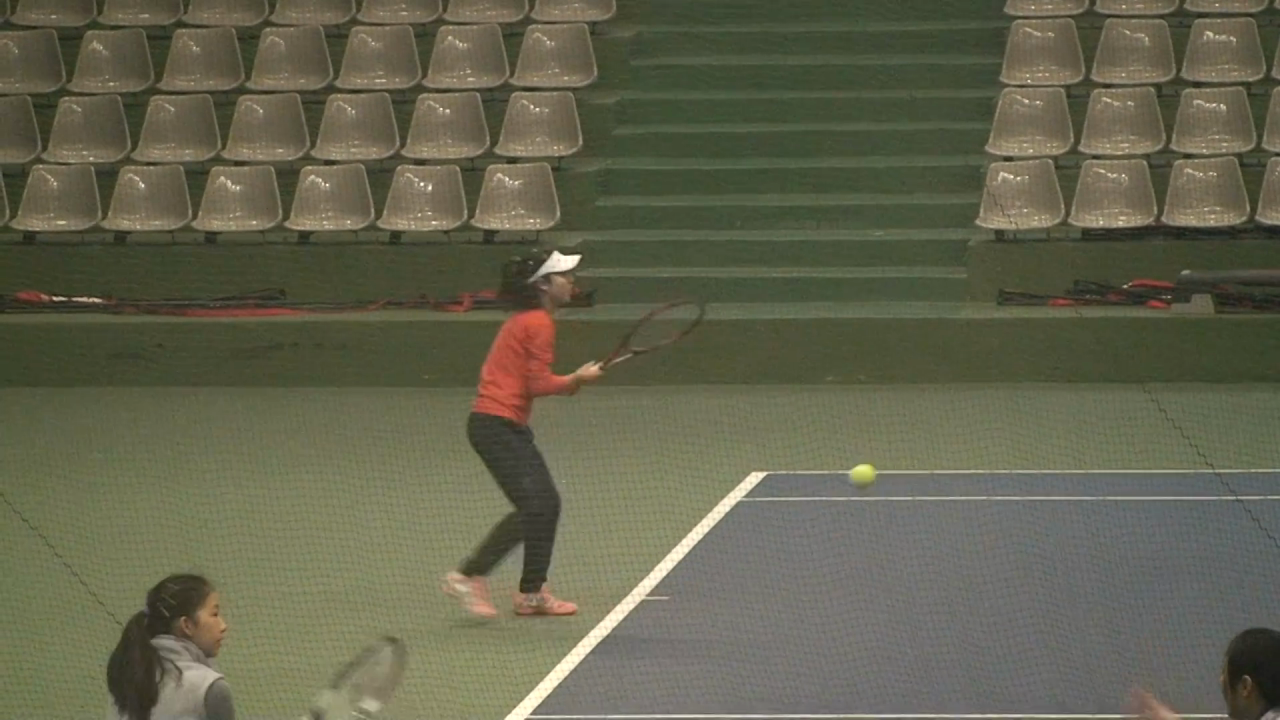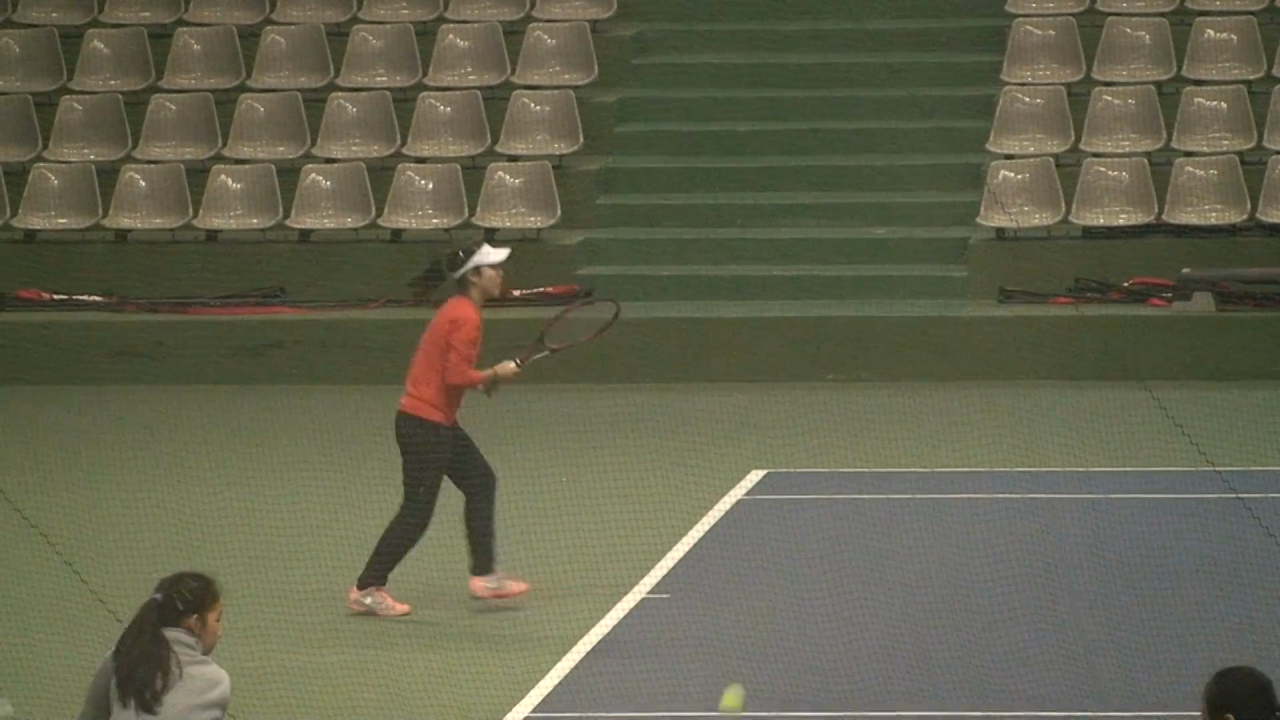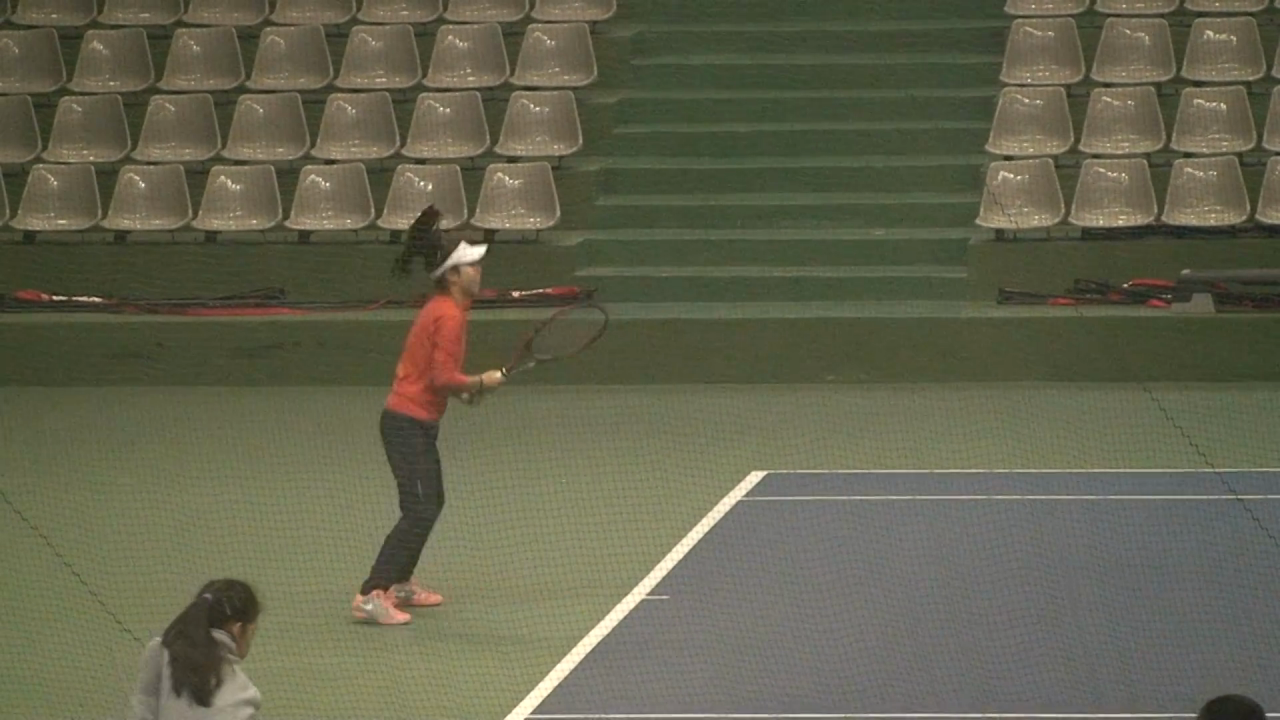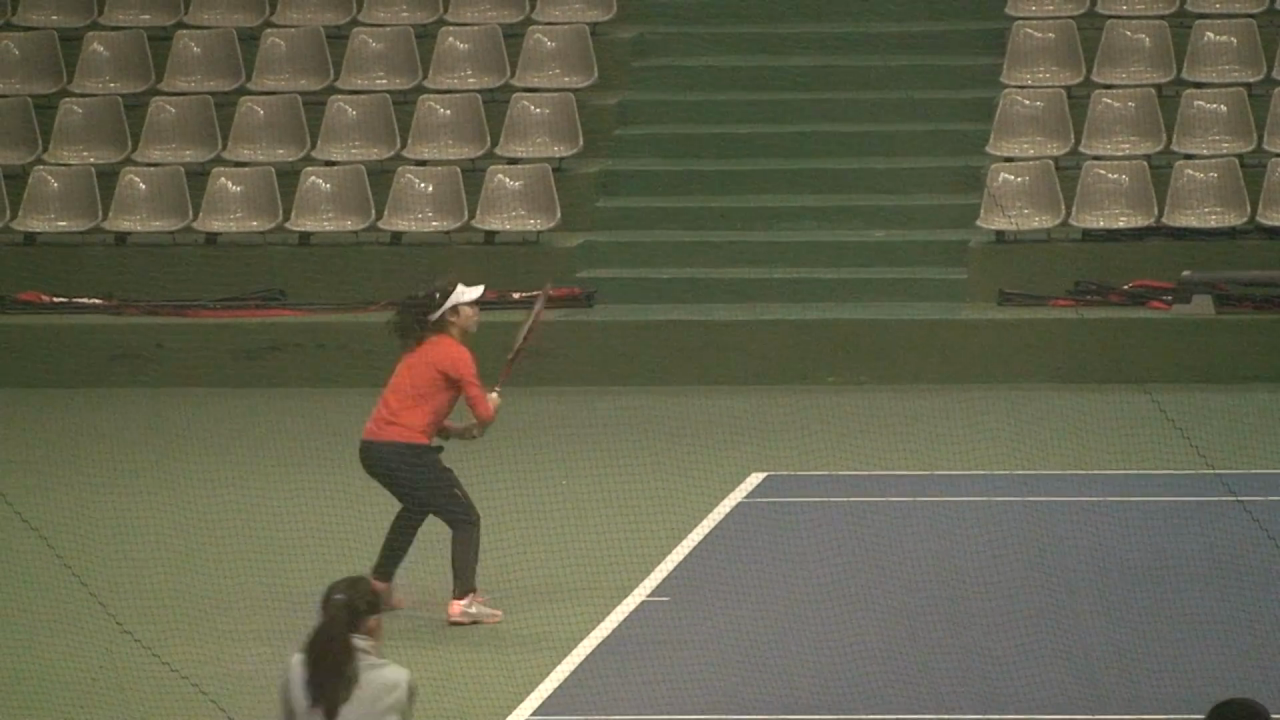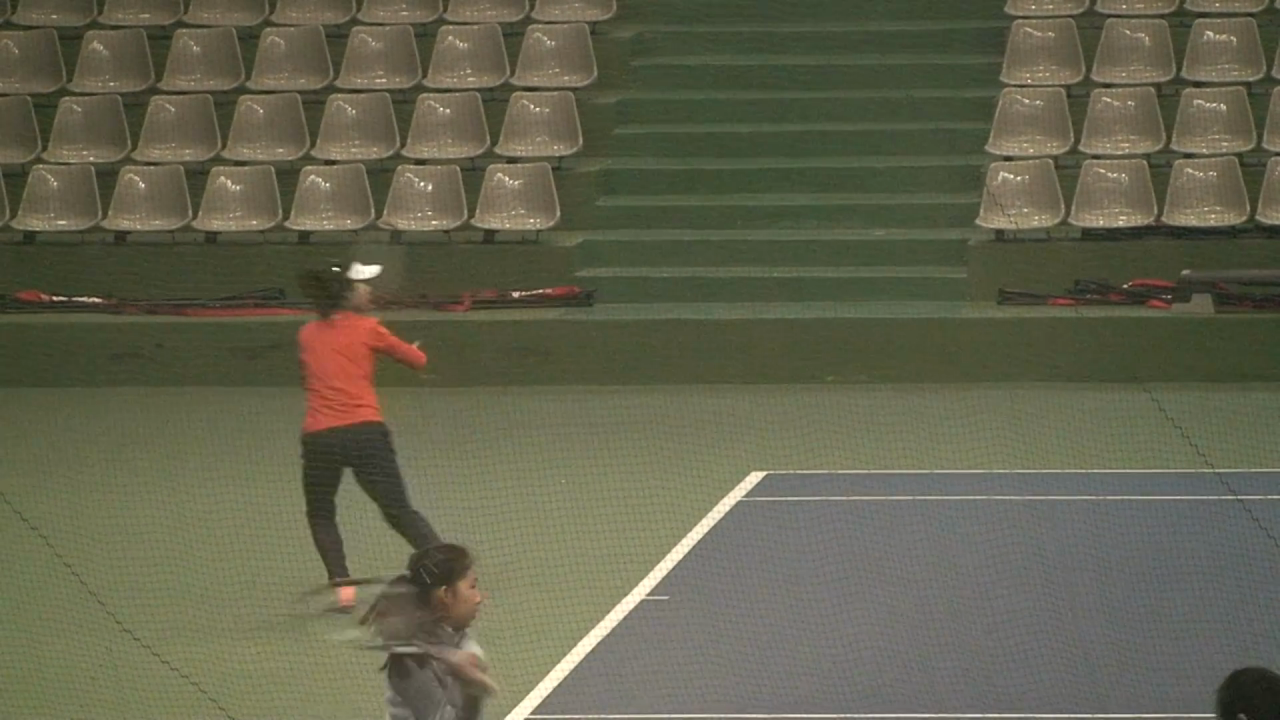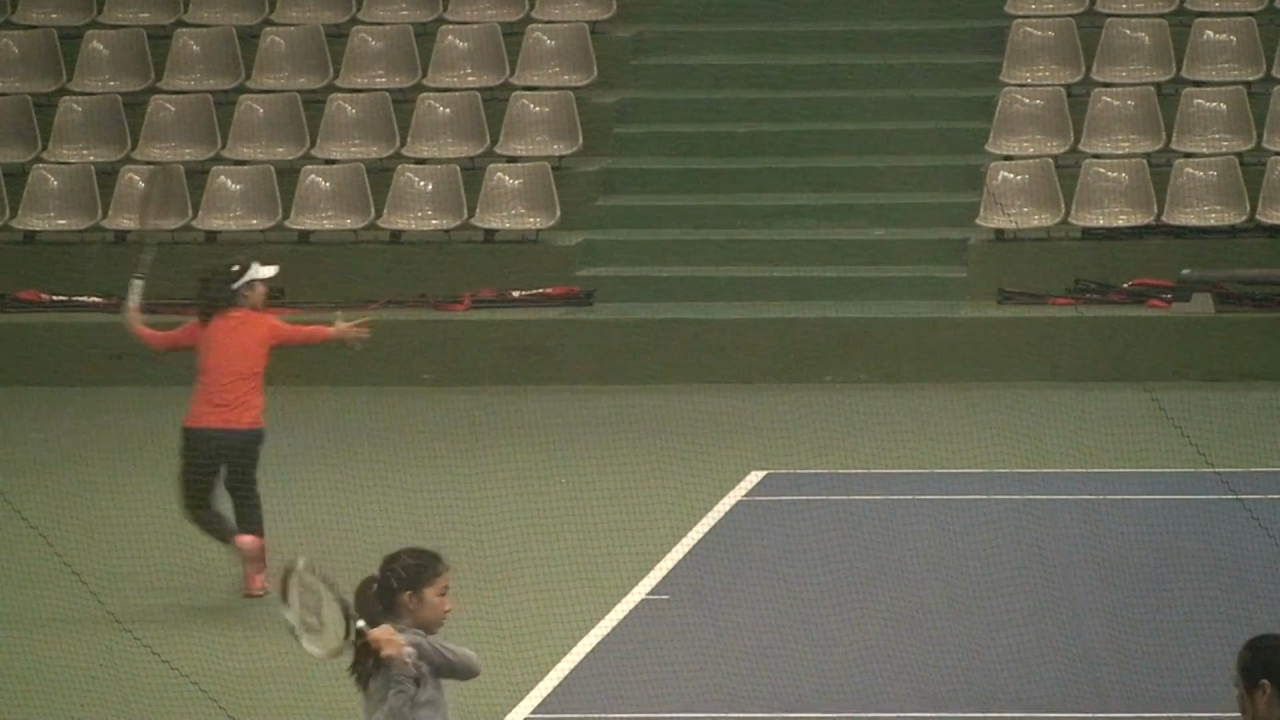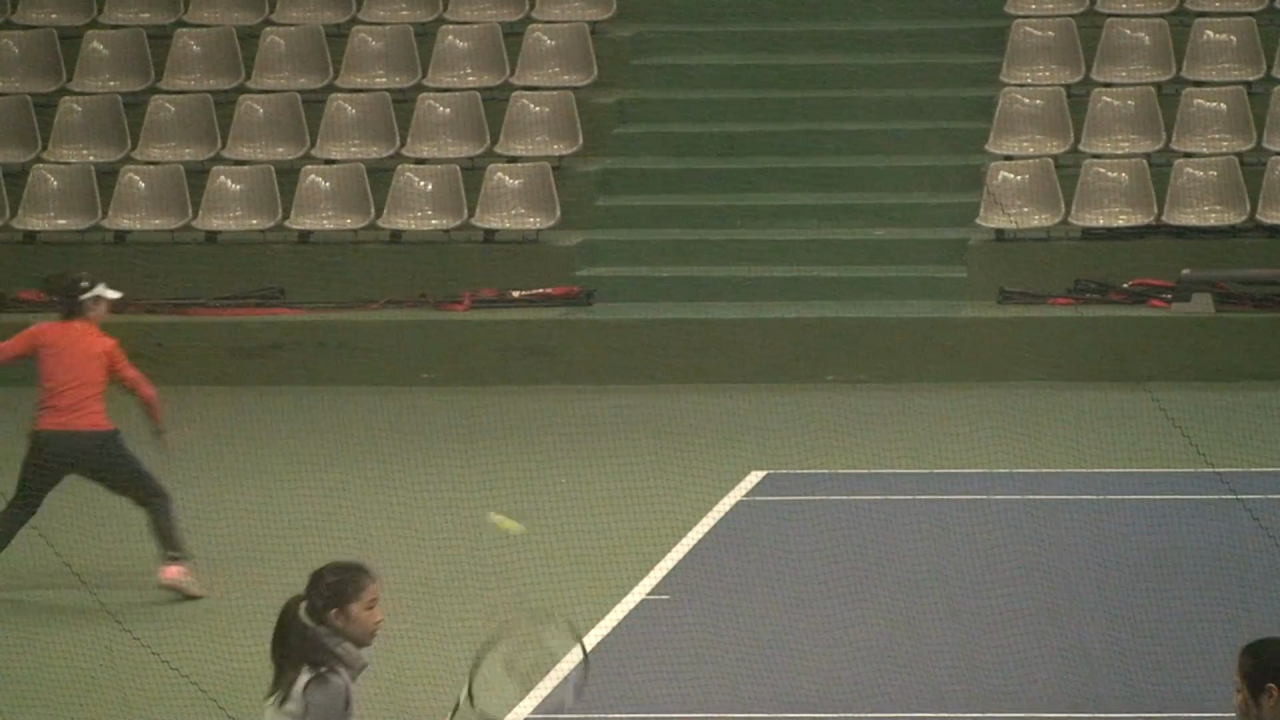
dt=0.3s
person 1, frame 1
left shoulder: (527, 318)
right shoulder: (539, 324)
right elbow: (540, 383)
left wrist: (566, 383)
right wrist: (579, 378)
left hip: (503, 425)
right hip: (496, 426)
left knee: (547, 505)
right knee: (534, 508)
left ankle: (532, 593)
right ankle: (468, 577)
person 1, frame 2
left shoulder: (455, 310)
right shoulder: (467, 317)
right elbow: (456, 376)
left wrist: (482, 378)
right wrist: (495, 374)
left hip: (435, 421)
right hip: (425, 424)
left knee: (482, 484)
right knee: (416, 512)
left ankle: (485, 576)
right ankle: (367, 590)
person 1, frame 3
left shoulder: (439, 308)
right shoulder: (450, 315)
right elbow: (442, 377)
left wrist: (464, 387)
right wrist: (481, 382)
left hip: (409, 420)
right hip: (409, 424)
left knee: (429, 502)
right knee: (419, 513)
left ankle: (400, 583)
right ankle: (369, 596)
person 1, frame 4
left shoulder: (422, 348)
right shoulder: (457, 355)
right elbow: (484, 415)
left wrist: (454, 432)
right wrist: (492, 403)
left hip: (373, 447)
right hip: (404, 451)
left knee: (417, 504)
right knee: (466, 521)
left ankle: (379, 585)
right ankle: (463, 601)
person 1, frame 5
left shoulder: (308, 333)
right shoulder: (367, 328)
right elbow: (416, 359)
right wrist: (411, 350)
left hip: (319, 437)
right hip: (366, 433)
left knee: (319, 513)
right knee: (401, 512)
left ankle: (344, 588)
person 1, frame 6
left shoulder: (202, 326)
right shoulder: (266, 326)
left elbow: (157, 341)
right elbow: (304, 334)
left wrist: (132, 320)
right wrist: (338, 331)
left hip: (202, 433)
right hip: (245, 433)
left knee: (197, 507)
right knee: (245, 496)
left ankle: (244, 542)
right ankle: (254, 575)
person 1, frame 7
left shoulder: (42, 333)
right shoulder: (106, 344)
right elbow: (144, 391)
right wrist: (160, 425)
left hip: (48, 439)
right hip: (94, 440)
right knee: (156, 499)
right ankle: (175, 567)
